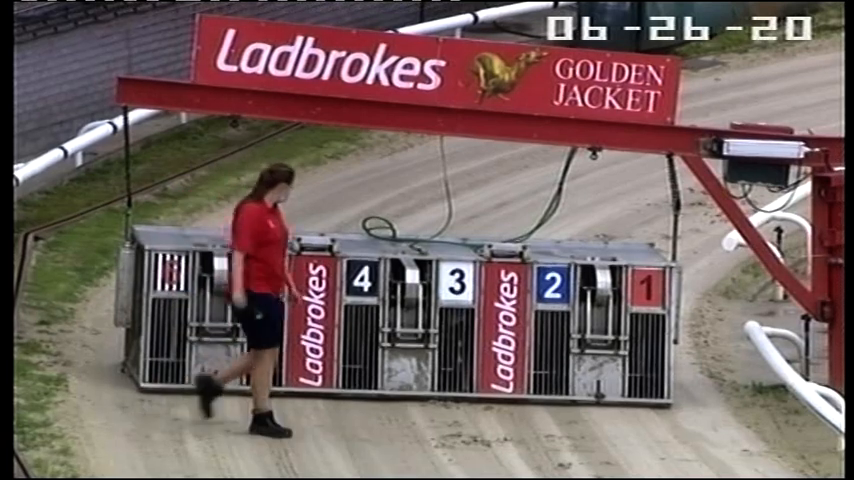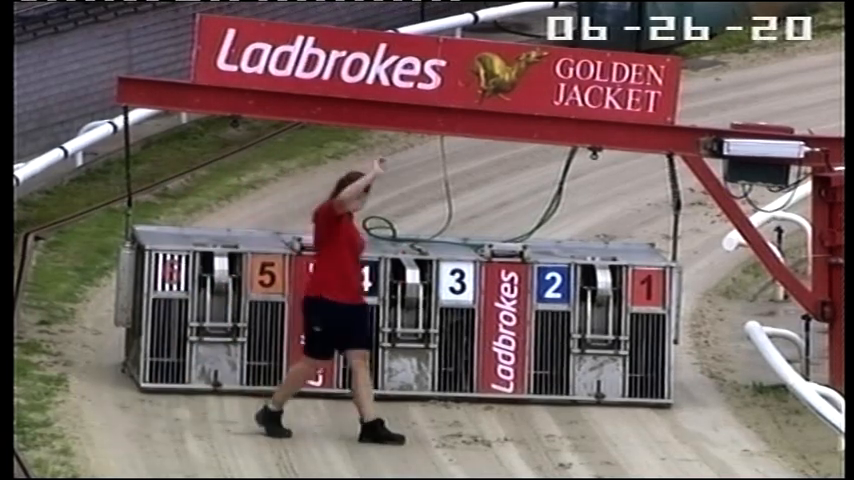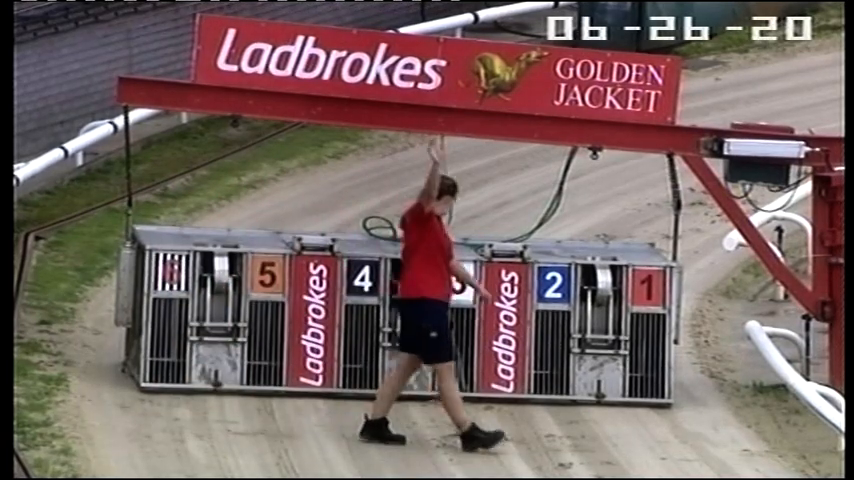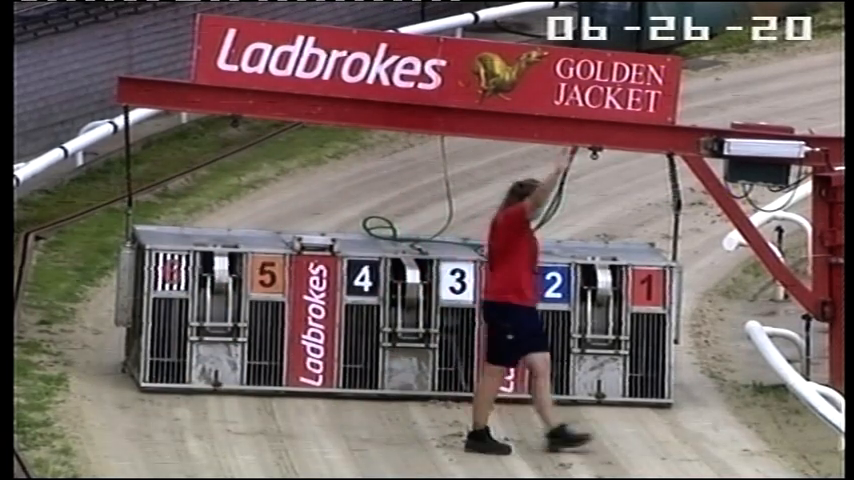
dt=0.5s
person 1, frame 1
left shoulder: (274, 212)
right shoulder: (251, 212)
right elbow: (238, 253)
left wrist: (290, 285)
right wrist: (237, 289)
left hip: (270, 293)
right hip: (253, 293)
left knee: (262, 354)
right knee: (267, 354)
left ankle: (211, 384)
right ankle: (262, 418)
person 1, frame 2
left shoulder: (347, 221)
right shoulder: (329, 216)
right elbow: (344, 196)
right wrist: (372, 175)
left hip: (352, 301)
right hip: (327, 301)
left knee: (361, 363)
right knee: (312, 365)
left ankle: (371, 426)
right ankle: (271, 413)
person 1, frame 3
left shoulder: (434, 225)
right shoulder: (419, 217)
left elbow: (448, 261)
right elbow: (428, 193)
left wrist: (475, 285)
right wrist: (435, 166)
left hip: (427, 302)
right hip: (422, 303)
left knee: (406, 366)
right knee: (445, 369)
left ankle: (374, 424)
right ankle: (468, 433)
person 1, frame 4
left shoulder: (518, 225)
right shoulder: (510, 218)
right elbow: (537, 198)
right wrist: (557, 173)
left hip: (522, 307)
right hip: (508, 306)
left knee: (540, 367)
right knee: (497, 371)
left ankle: (556, 432)
right ankle: (477, 436)
